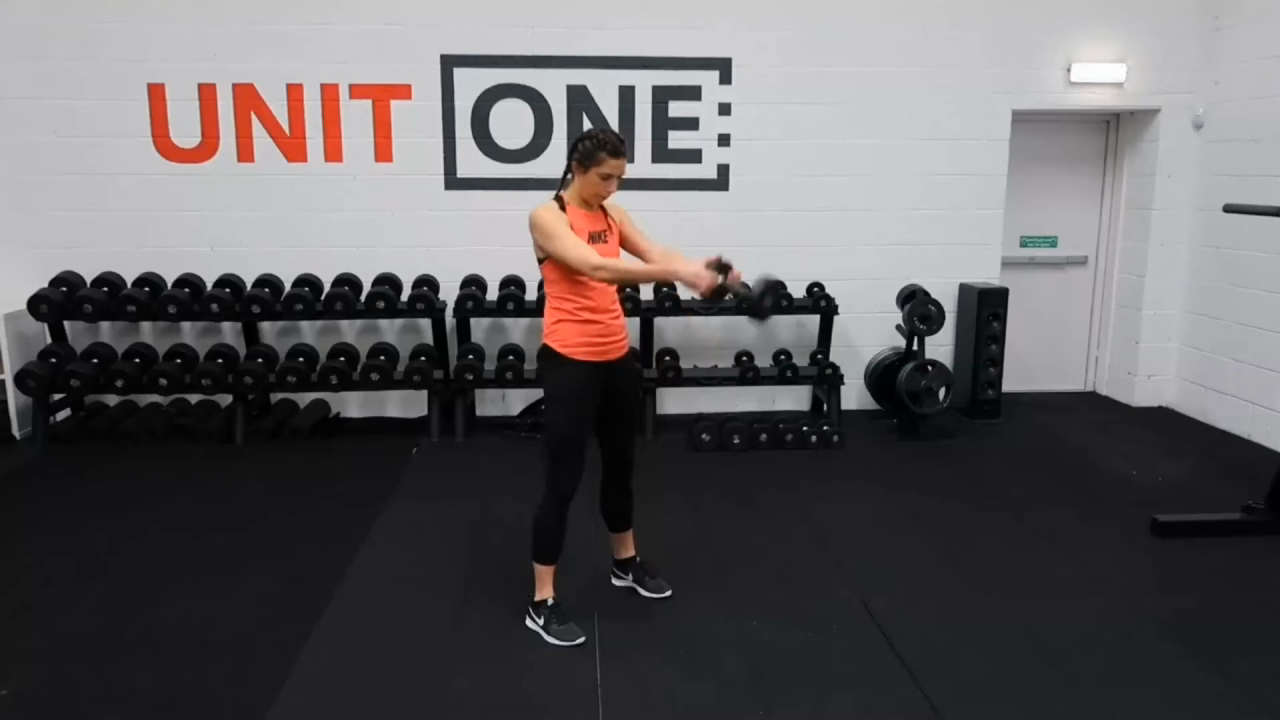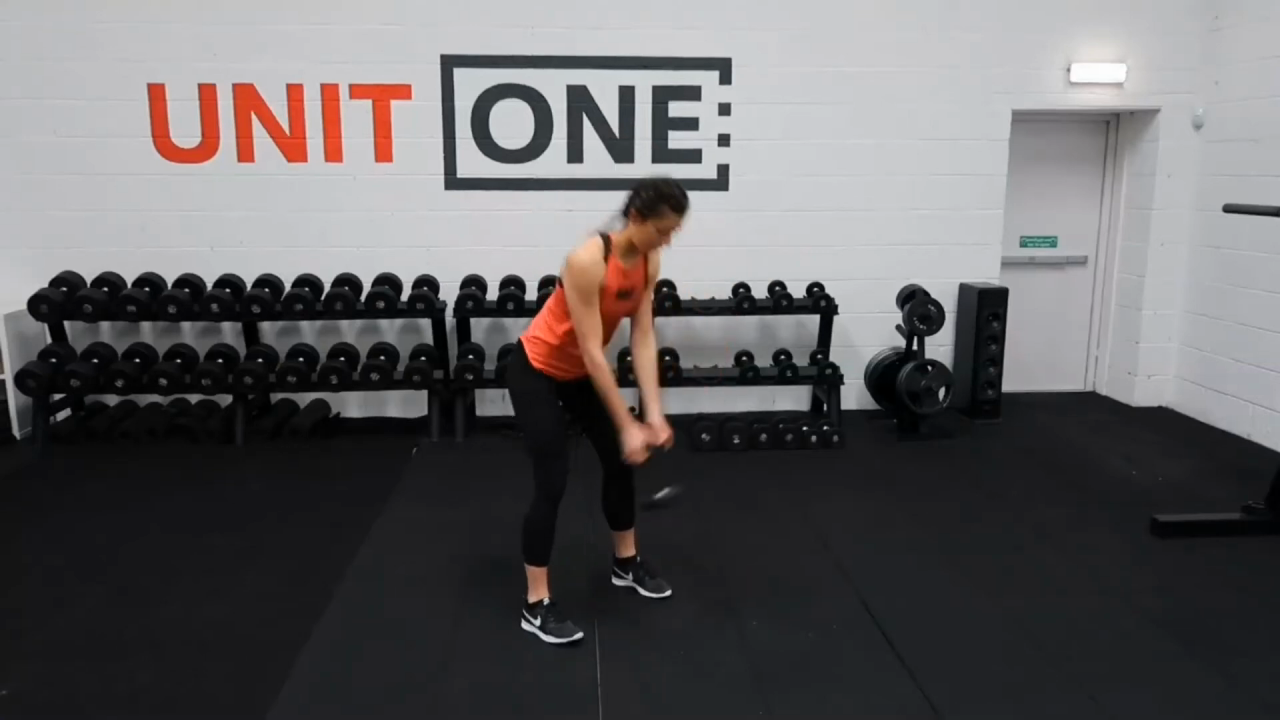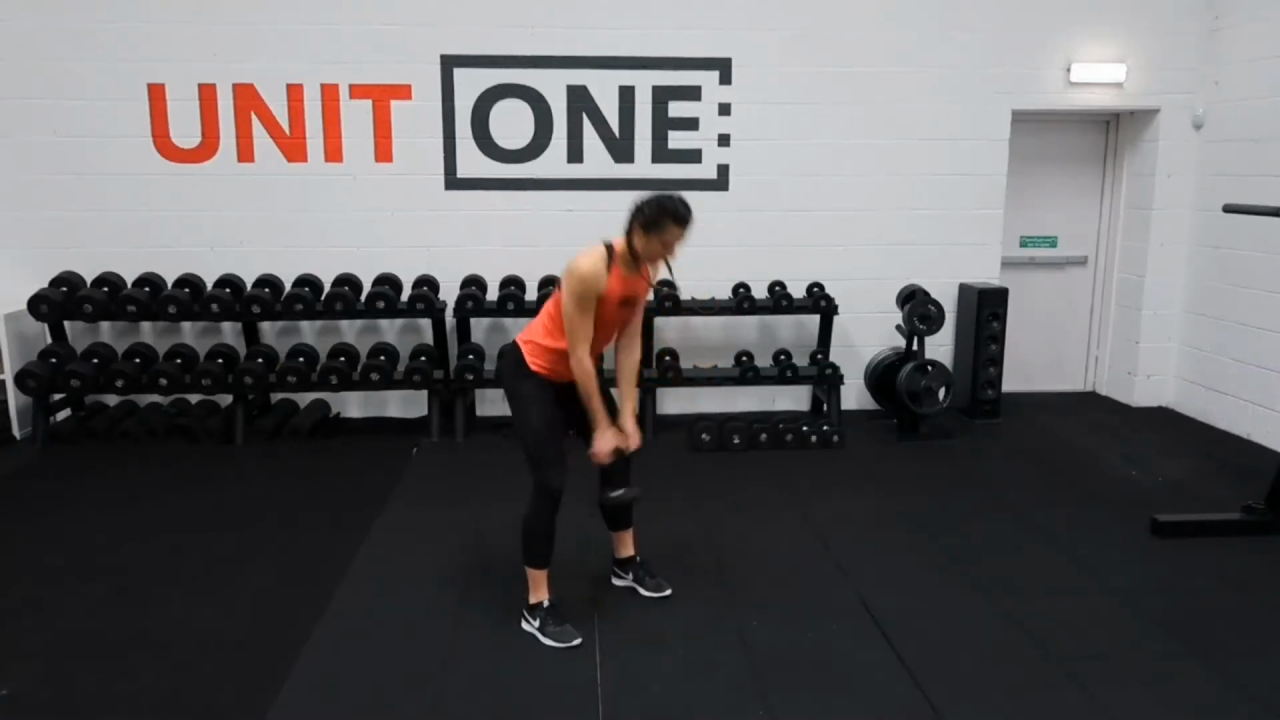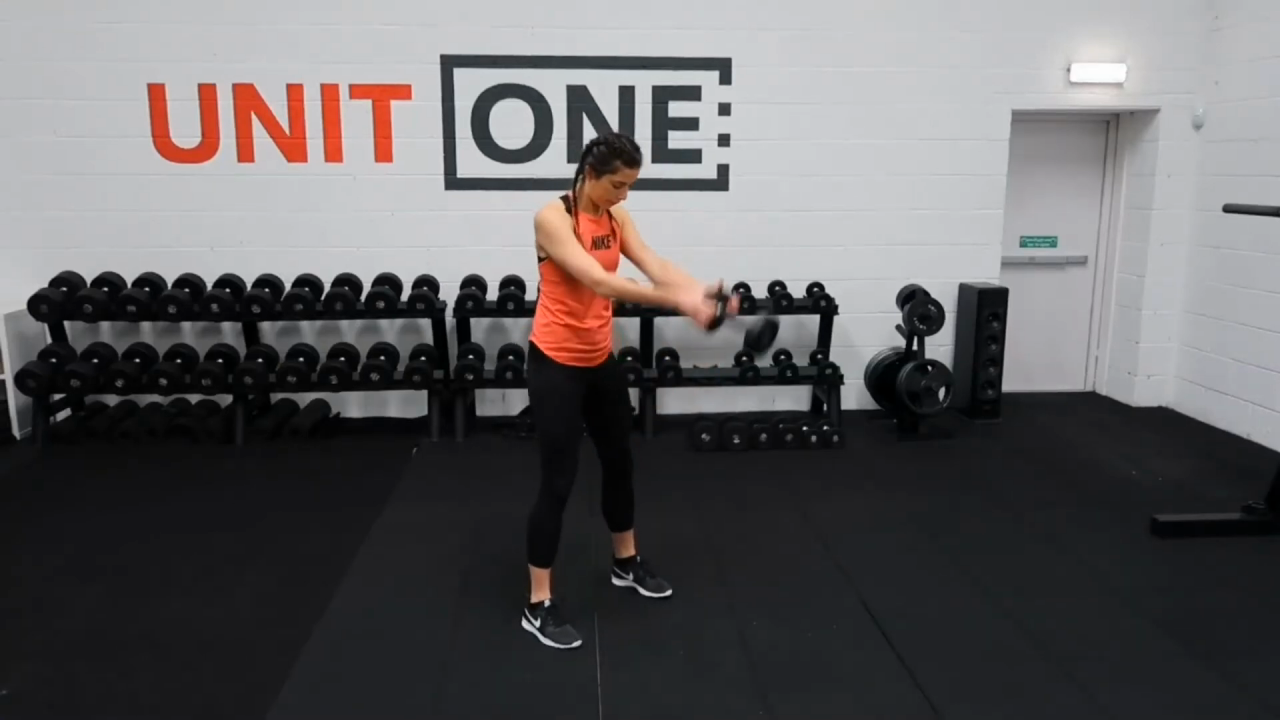
dt=0.7s
person 1, frame 1
left shoulder: (613, 215)
right shoulder: (546, 217)
left elbow: (653, 253)
right elbow: (596, 266)
left wrist: (697, 266)
right wrist: (677, 273)
left hip: (618, 359)
right hip: (571, 363)
left knee: (619, 465)
right knee: (563, 481)
left ankle: (626, 563)
right ankle: (542, 603)
person 1, frame 2
left shoulder: (647, 260)
right shoulder: (587, 259)
left elbow: (643, 335)
right elbow: (591, 351)
left wrist: (653, 411)
right wrist: (626, 424)
left hip: (582, 371)
right hip: (538, 368)
left knee: (620, 461)
right knee: (553, 481)
left ankle: (626, 563)
right ankle: (535, 605)
person 1, frame 3
left shoulder: (643, 269)
right shoulder: (590, 267)
left elbow: (629, 345)
right elbow: (579, 355)
left wrist: (627, 418)
right wrist: (600, 428)
left hip: (581, 373)
right hip: (534, 369)
left knee: (618, 460)
right knee: (551, 483)
left ankle: (626, 563)
right ankle: (536, 605)
person 1, frame 4
left shoulder: (616, 217)
right shoulder: (552, 218)
left elbow: (654, 266)
right elbow: (598, 281)
left wrist: (700, 290)
right wrist: (679, 301)
left hip: (601, 361)
right hip: (556, 364)
left knee: (619, 463)
right knee: (558, 482)
left ankle: (626, 562)
right ankle: (538, 606)
